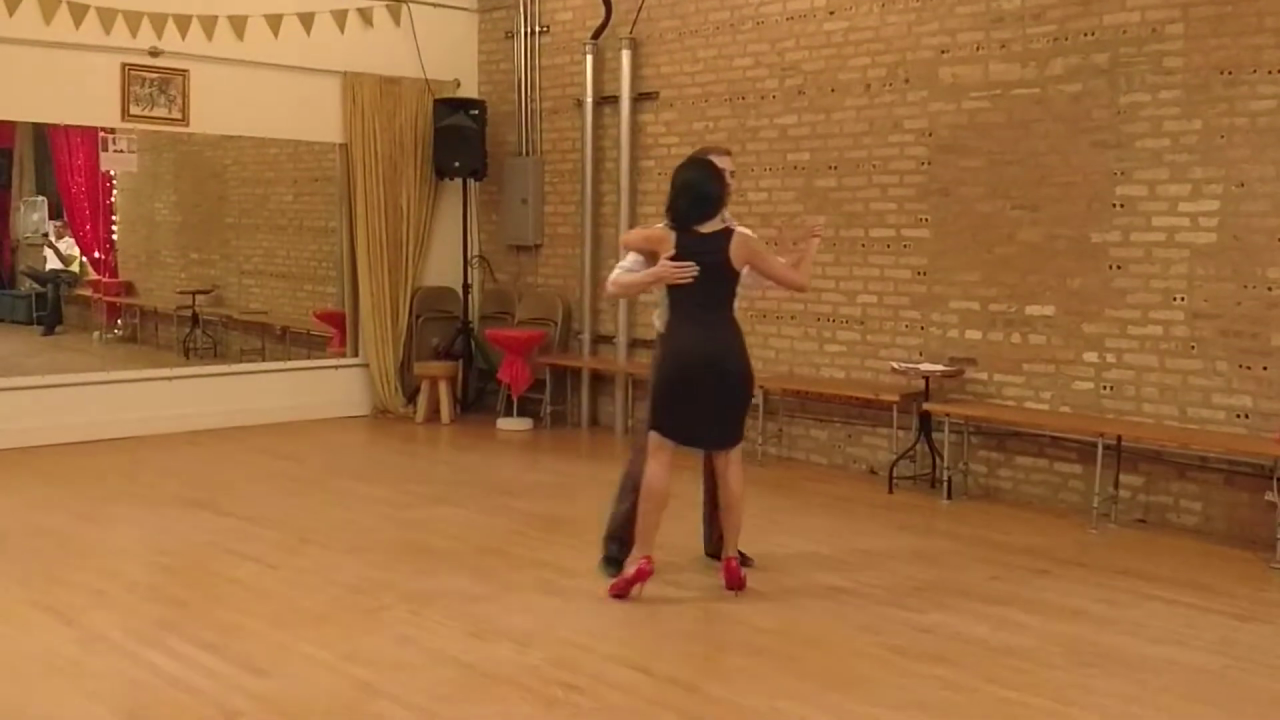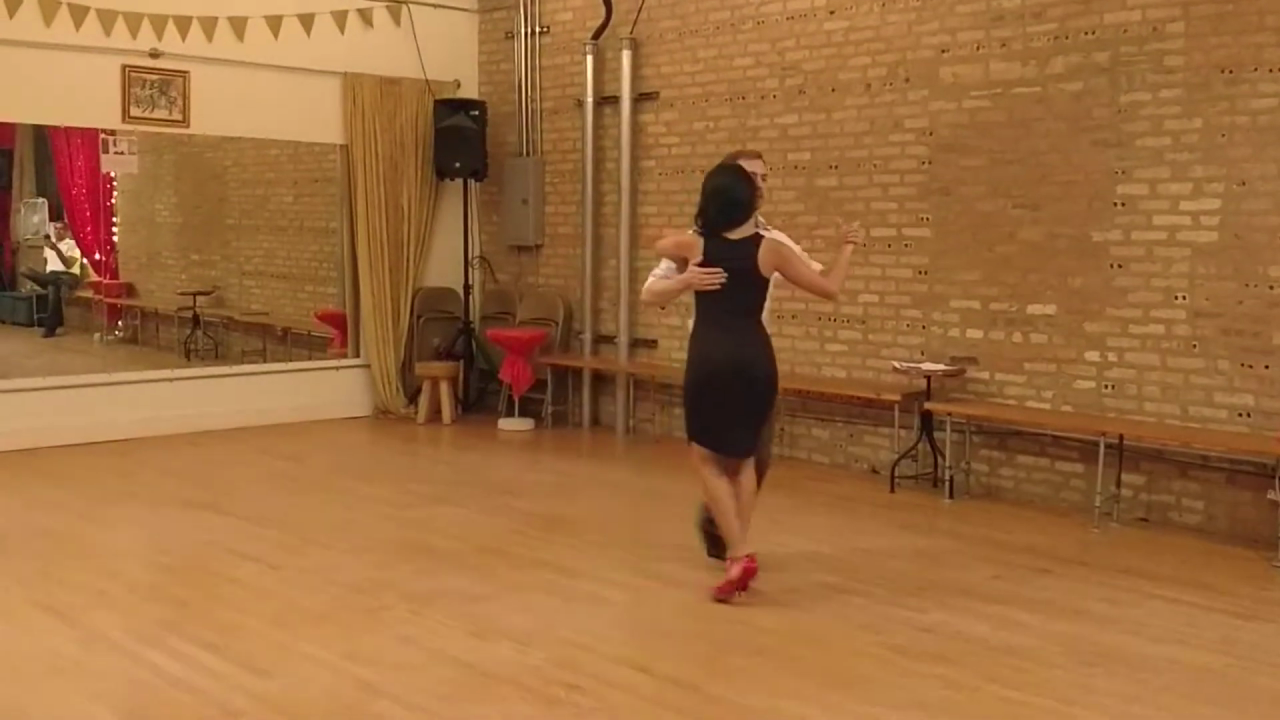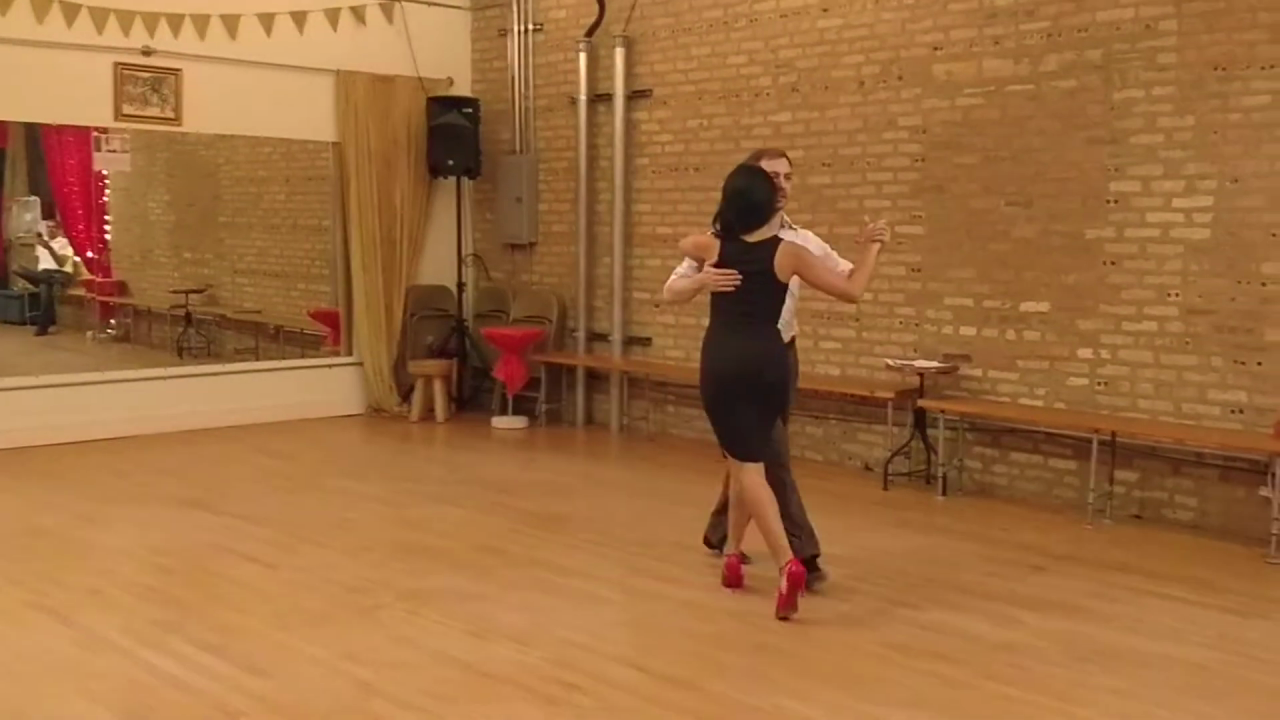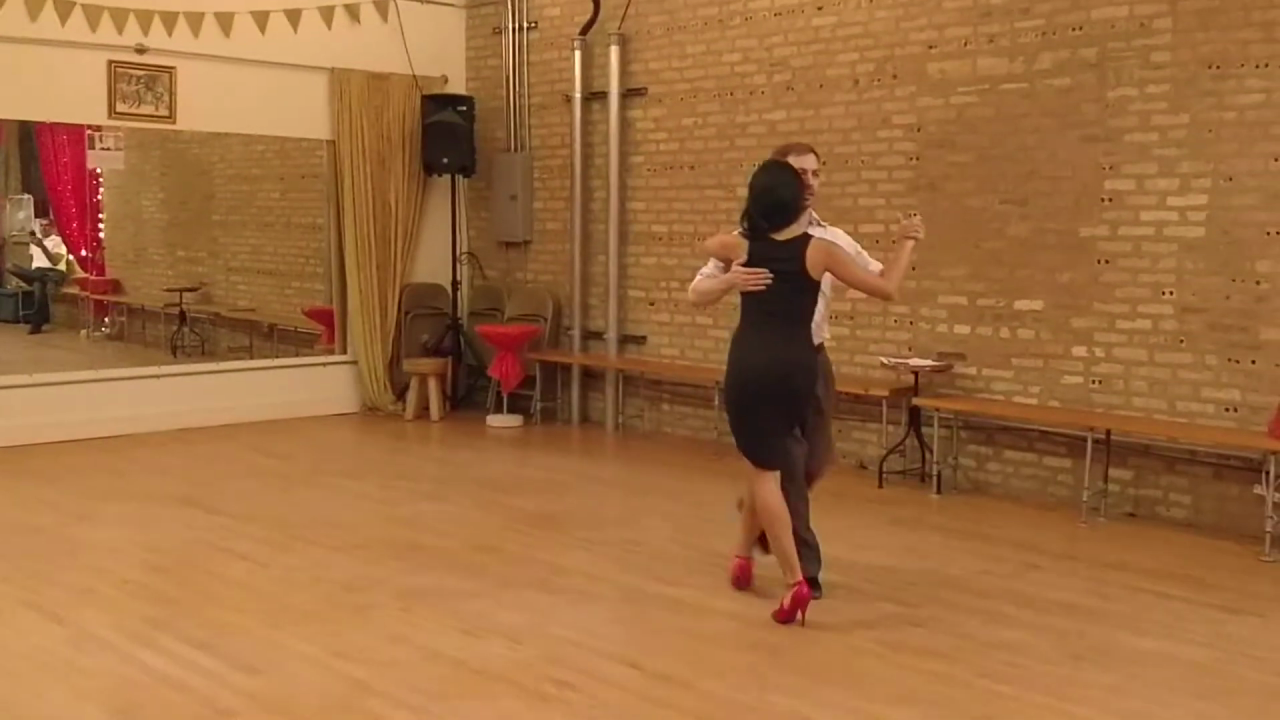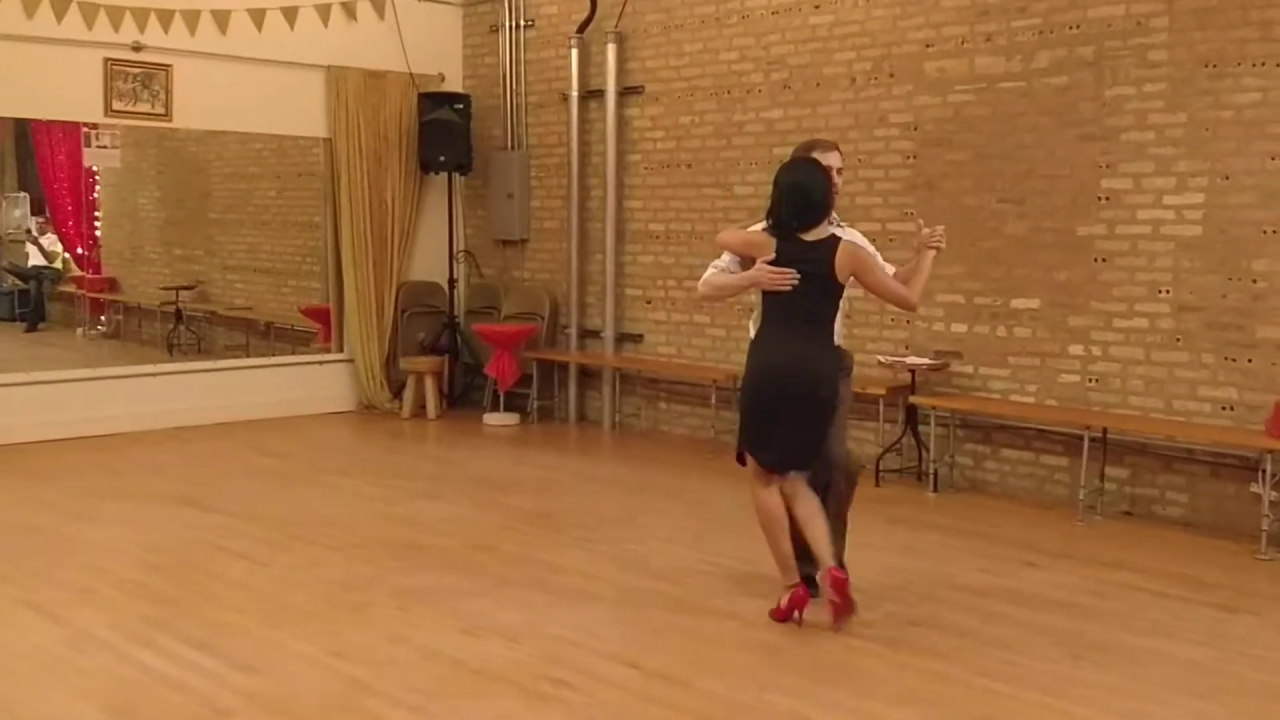
dt=0.3s
person 1, frame 1
left shoulder: (665, 239)
right shoulder: (739, 243)
left elbow: (624, 239)
right elbow: (798, 281)
right wrist: (812, 241)
left hip: (681, 352)
right hip: (727, 353)
left knee: (659, 453)
right knee: (728, 458)
left ankle: (640, 558)
right ankle: (731, 561)
person 1, frame 2
left shoulder: (694, 246)
right shoulder: (770, 249)
left elbow: (660, 244)
right elbow: (830, 288)
right wrist: (848, 245)
left hip: (709, 358)
right hip: (754, 359)
left knee: (709, 463)
right knee: (743, 461)
left ankle: (739, 556)
right ankle: (740, 558)
person 1, frame 3
left shoulder: (713, 247)
right shoulder: (788, 253)
left elbow: (683, 244)
right elbow: (851, 291)
right wrist: (873, 246)
left hip: (722, 362)
right hip: (768, 362)
left knee: (747, 467)
right knee: (746, 460)
left ankle: (787, 564)
right ankle: (732, 557)
person 1, frame 4
left shoulder: (741, 246)
right shoulder: (820, 251)
left elbow: (708, 245)
right elbow: (886, 289)
right wrist: (907, 244)
left hip: (749, 365)
right hip: (796, 366)
left knee: (765, 472)
right knee: (767, 465)
left ankle: (796, 582)
right ankle: (744, 554)
person 1, frame 5
left shoulder: (766, 245)
right shoulder: (846, 253)
left elbow: (722, 237)
right elbow: (909, 299)
right wrist: (928, 252)
left hip: (768, 367)
right hip: (817, 371)
left knee: (764, 479)
right knee: (796, 479)
left ankle: (792, 585)
right ankle: (829, 568)
person 2, frame 1
left shoulder: (739, 238)
right elbow: (615, 285)
right wrist: (655, 275)
right knee: (654, 449)
left ankle: (717, 541)
right ankle: (618, 542)
person 2, frame 2
left shoulder: (775, 241)
right elbow: (649, 293)
right wrist: (686, 281)
left knee: (757, 455)
left ankle: (724, 535)
right ankle: (716, 521)
person 2, frame 3
left shoulder: (803, 242)
left elbow: (848, 281)
right elbow: (670, 291)
right wrist: (702, 281)
left hip: (781, 356)
right knee: (773, 454)
left ankle: (719, 531)
right ankle: (803, 554)
person 2, frame 4
left shoulder: (833, 240)
left elbow: (881, 282)
right elbow: (697, 293)
right wrist: (730, 281)
left hip: (812, 361)
left knee: (814, 460)
right knee: (788, 464)
right ankle: (804, 564)
person 2, frame 5
left shoulder: (849, 240)
right shoulder: (764, 237)
left elbow: (894, 285)
right elbow: (707, 286)
left wrist: (922, 254)
right wrist: (752, 278)
left knee: (836, 463)
left ankle: (829, 557)
right ankle: (800, 566)
